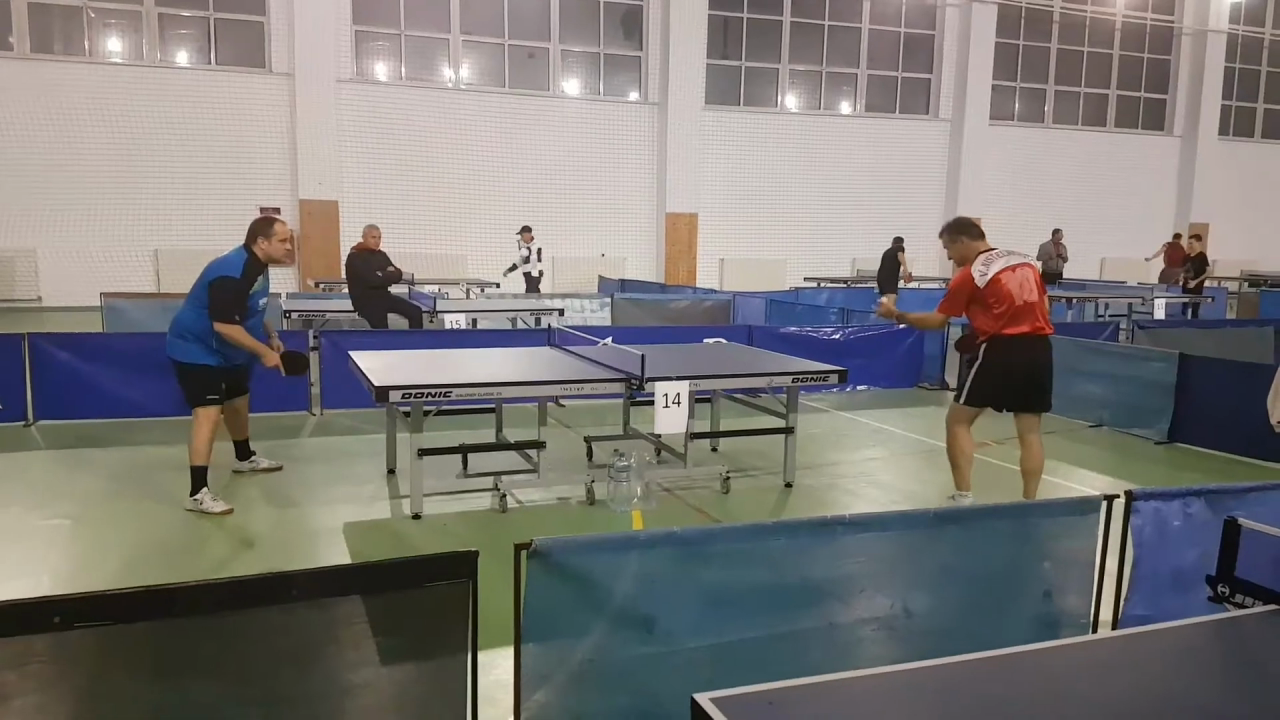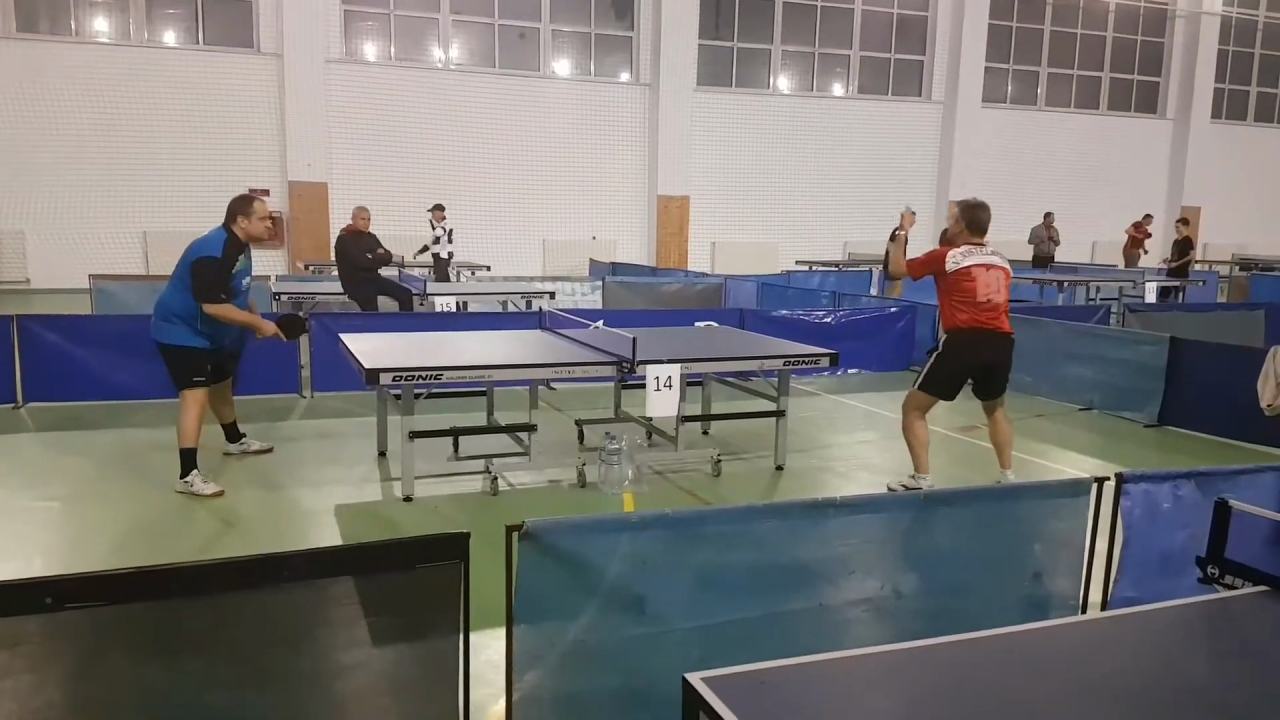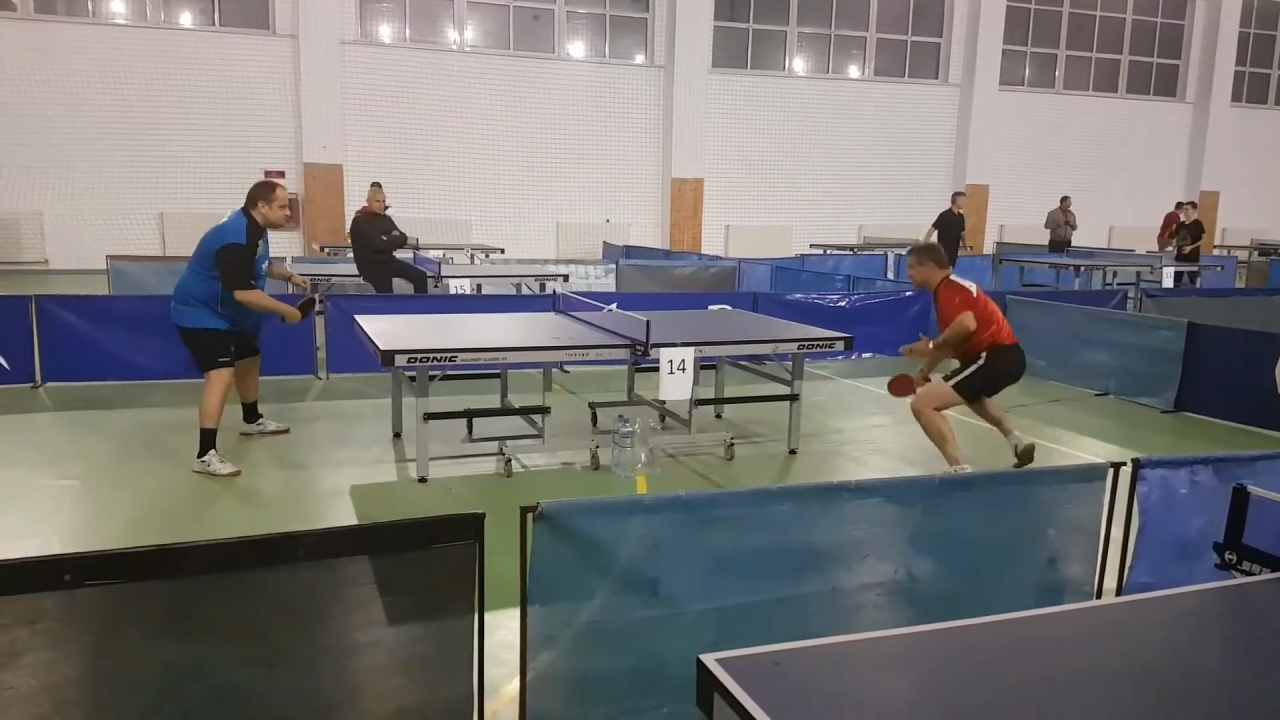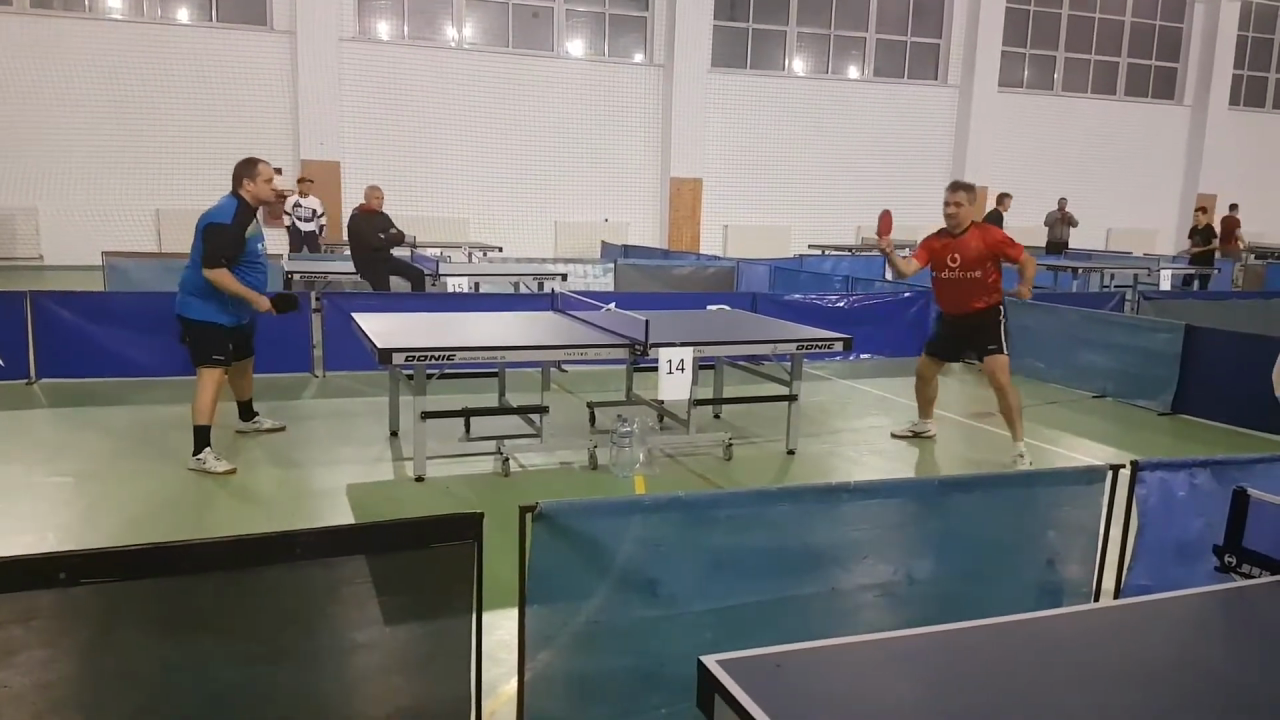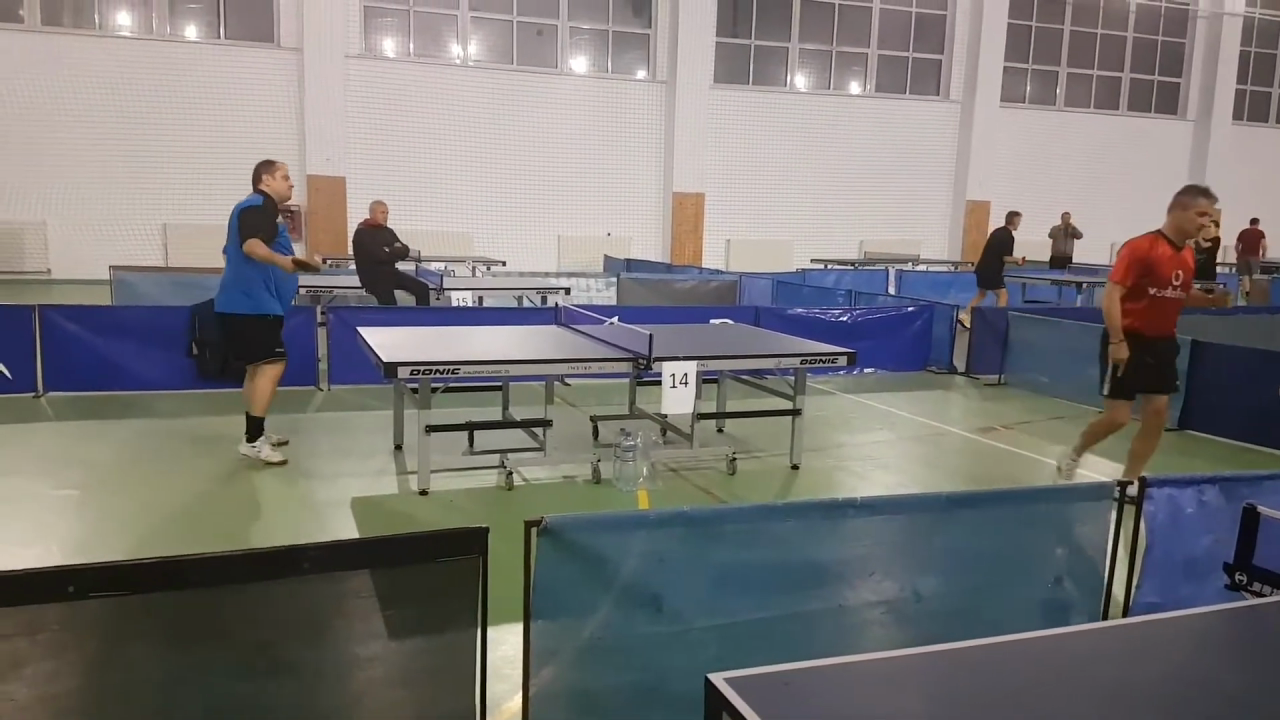
dt=1s
person 1, frame 1
left shoulder: (256, 265)
right shoulder: (233, 273)
right elbow: (225, 325)
left wrist: (271, 335)
right wrist: (263, 352)
left hip: (223, 351)
right hip: (195, 348)
left knee: (238, 401)
right knee: (208, 413)
left ankle: (245, 458)
right ankle: (198, 493)
person 1, frame 2
left shoulder: (239, 246)
right shoulder: (213, 252)
right elbow: (214, 306)
left wrist: (253, 314)
right wrist: (258, 323)
left hip: (209, 333)
right hip: (182, 331)
left knee: (222, 384)
right knee: (196, 395)
left ankle: (235, 440)
right ankle: (188, 475)
person 1, frame 3
left shoulder: (252, 226)
right shoulder: (236, 239)
left elbow: (258, 265)
right elbow: (245, 293)
left wrist: (288, 275)
right wrist: (287, 311)
left hip: (227, 314)
right hip: (201, 314)
left knee: (249, 362)
right knee: (220, 376)
left ankle: (252, 420)
right ankle: (206, 455)
person 1, frame 4
left shoulder: (245, 212)
right shoulder: (224, 220)
right elbow: (213, 271)
left wrist: (253, 299)
right wrist: (254, 298)
left hip: (233, 310)
right hip: (208, 310)
left knee: (242, 362)
right knee: (213, 373)
left ankle: (248, 418)
right ankle: (200, 452)
person 1, frame 5
left shoulder: (260, 209)
right shoulder: (256, 207)
left elbow: (232, 253)
right elbow: (252, 245)
right wrist: (280, 260)
left hip: (249, 305)
right hip: (254, 307)
left knee: (258, 369)
right knee: (270, 367)
left ankle: (254, 435)
right ankle: (256, 443)
person 2, frame 1
left shoulder: (970, 275)
right shoulder: (1026, 261)
left elbow: (937, 321)
right elbow: (1044, 307)
left wrist: (898, 315)
left hip: (1001, 351)
right hip: (1039, 348)
left knee: (958, 421)
right knee: (1030, 431)
left ankle: (963, 497)
right ankle: (1029, 503)
person 2, frame 2
left shoulder: (947, 257)
right shoulder: (1001, 262)
left elbow: (896, 269)
left wrist: (900, 236)
left hip: (961, 344)
right hip: (1000, 344)
left knee: (913, 409)
right knee: (995, 409)
left ankle: (921, 479)
right ankle: (1007, 477)
person 2, frame 3
left shoulder: (949, 290)
right shoulder: (950, 290)
left elbow: (967, 324)
right elbow: (951, 343)
left wrist: (931, 346)
right wrist: (924, 372)
left hip: (994, 357)
right hip: (1006, 356)
left knee: (922, 404)
right knee: (971, 396)
left ankle: (961, 473)
right ankle: (1017, 441)
person 2, frame 4
left shoulder: (989, 236)
right shoulder: (933, 242)
left elbow: (1026, 260)
right elbow: (906, 269)
left wrist: (1025, 284)
right wrist: (889, 253)
left hip: (986, 317)
right hip: (950, 318)
left knee: (1000, 379)
right knee: (924, 371)
left ankle: (1019, 445)
right ankle: (924, 424)
person 2, frame 5
left shoulder: (1187, 254)
right shoulder: (1139, 247)
right elbow: (1112, 294)
left wrist: (1211, 300)
right wrist: (1118, 340)
left hip: (1162, 342)
right hip: (1128, 341)
left knee: (1157, 415)
right knee: (1117, 416)
left ankle: (1128, 483)
right ankle: (1072, 455)
